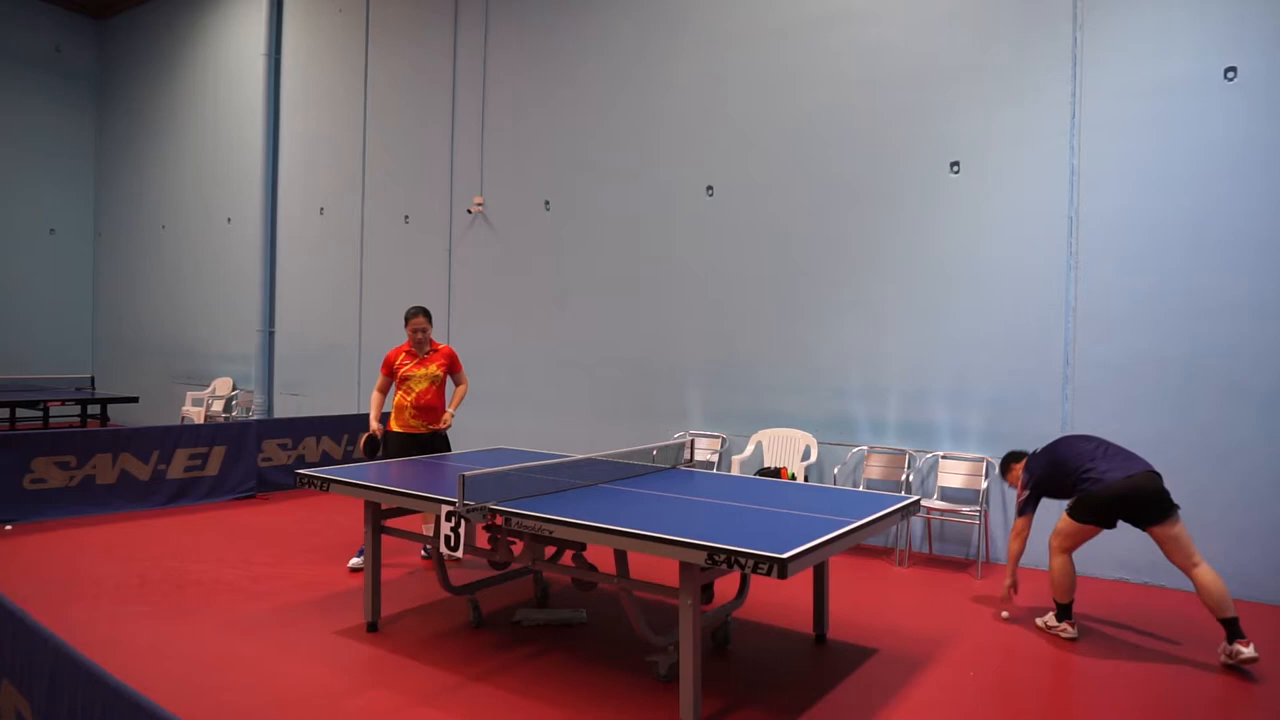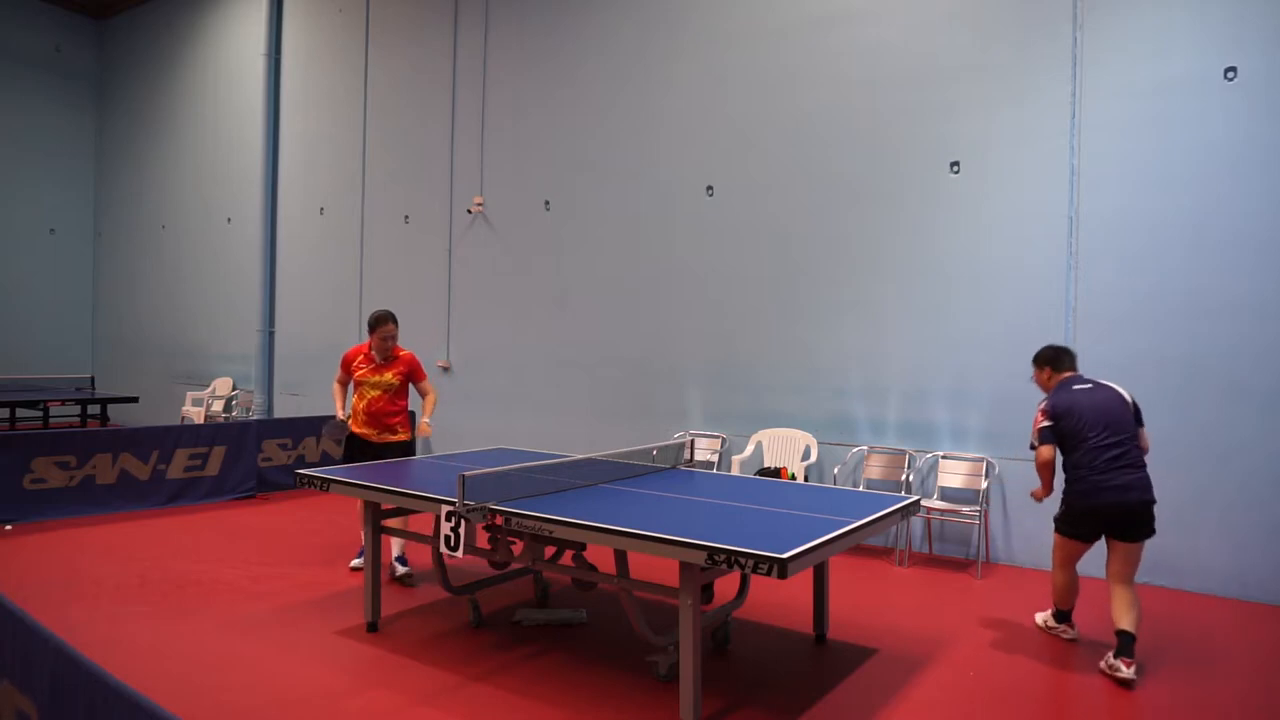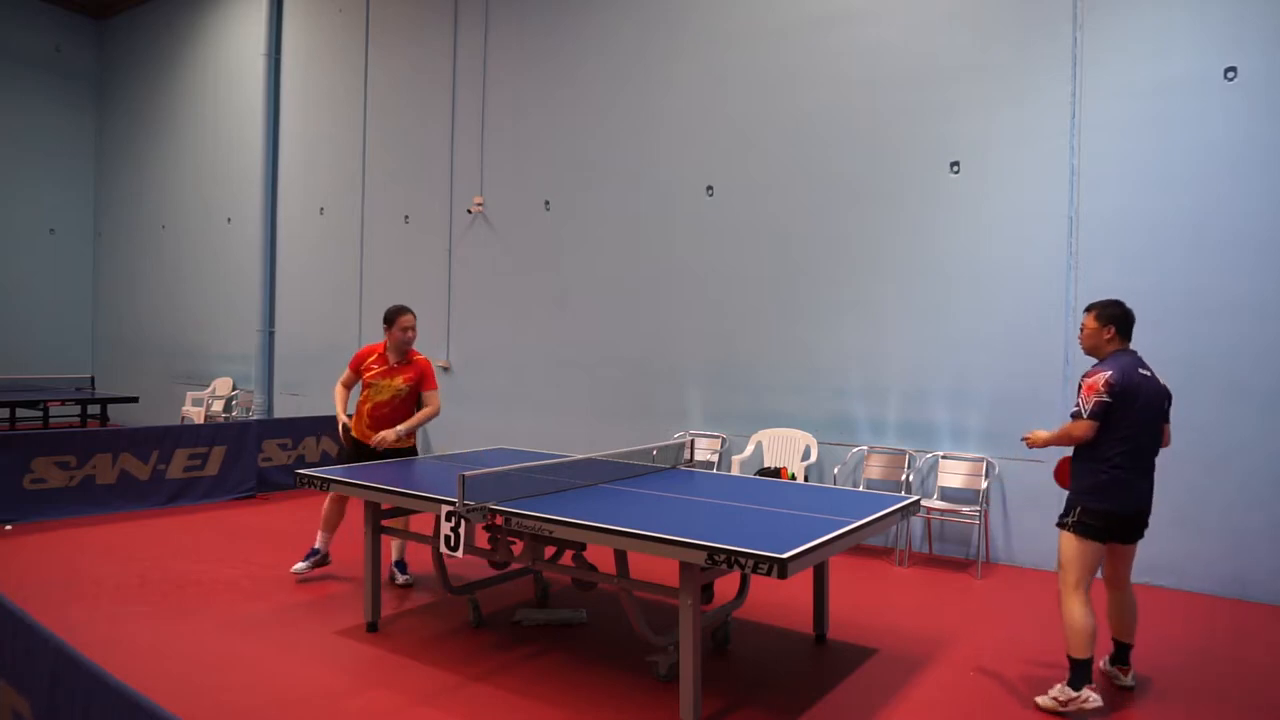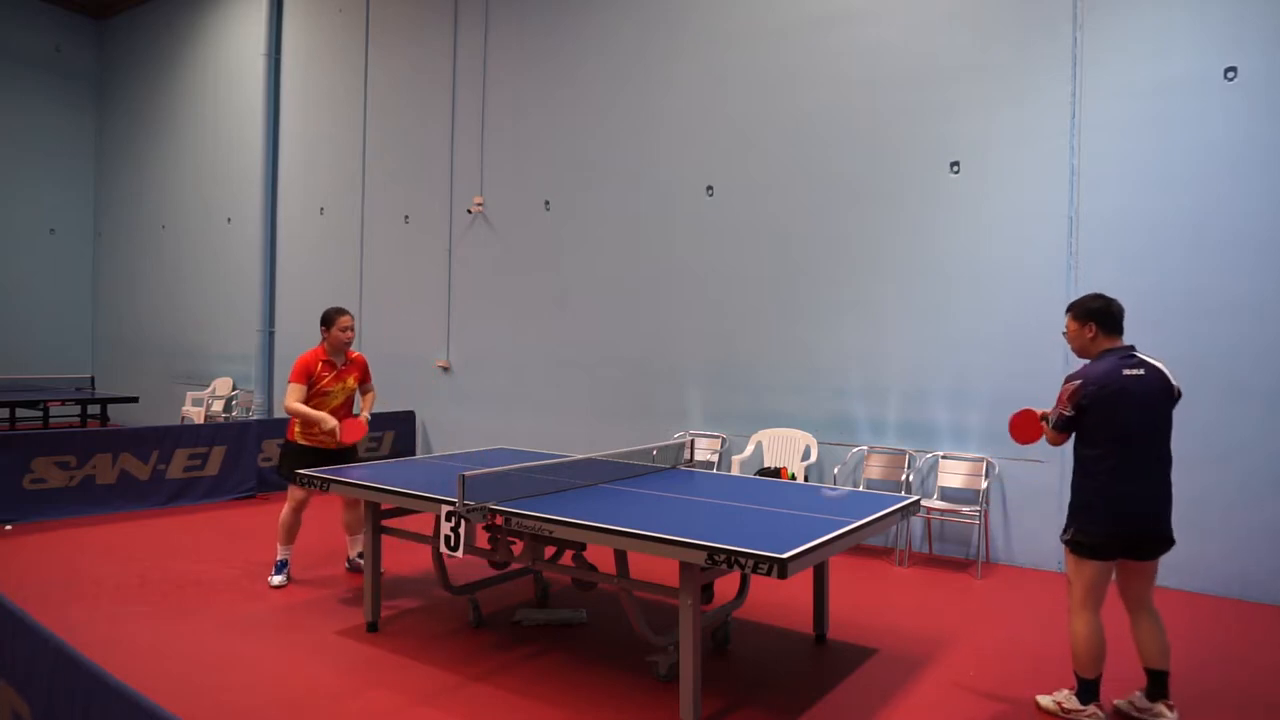
dt=1s
person 1, frame 1
left shoulder: (1031, 471)
right shoulder: (1068, 446)
left elbow: (1020, 531)
left wrist: (1011, 574)
left hip: (1103, 489)
right hip: (1146, 479)
left knee: (1059, 547)
right knee: (1193, 563)
left ankle: (1062, 619)
right ankle: (1237, 641)
person 1, frame 2
left shoulder: (1051, 406)
right shoulder: (1117, 392)
left elbow: (1045, 458)
right elbow: (1143, 445)
left wrist: (1044, 489)
left hip: (1086, 496)
right hip: (1137, 495)
left knee: (1063, 563)
right knee: (1122, 582)
left ankle: (1062, 622)
right ankle: (1124, 657)
person 1, frame 3
left shoulder: (1103, 375)
right shoulder: (1154, 381)
left elbow: (1081, 432)
right elbow: (1163, 439)
left wrist: (1045, 439)
left hip: (1095, 497)
right hip: (1136, 499)
left knee: (1073, 589)
right knee: (1119, 584)
left ankle: (1081, 687)
right ankle: (1121, 665)
person 1, frame 4
left shoulder: (1083, 382)
right shoulder: (1161, 375)
left elbow: (1054, 436)
left wrist: (1052, 416)
left hip: (1097, 515)
right hip: (1151, 514)
left knee: (1083, 607)
right knee: (1141, 605)
person 2, frame 1
left shoulder: (446, 354)
right shoulder: (394, 356)
left elbow: (462, 383)
right elbow: (380, 390)
left wrist: (451, 411)
right wrist: (374, 419)
left hip: (433, 432)
right hip: (400, 431)
left ankle: (430, 544)
right ankle: (368, 547)
person 2, frame 2
left shoulder: (407, 360)
right shoulder: (353, 356)
left elbow: (429, 393)
right elbow: (340, 383)
left wrist: (425, 420)
right wrist: (340, 408)
left hip: (396, 440)
right hip: (360, 437)
left ankle: (398, 558)
right ankle: (366, 548)
person 2, frame 3
left shoulder: (421, 366)
right shoulder: (366, 355)
left elbow: (433, 407)
right elbow: (343, 385)
left wrist: (399, 431)
right wrist: (341, 414)
left hip: (398, 446)
right hip: (359, 439)
right knee: (337, 494)
left ankle: (397, 564)
right ankle: (320, 551)
person 2, frame 4
left shoulder: (358, 362)
right shoulder: (307, 362)
left elbow: (369, 391)
right elbow: (291, 405)
left wrist: (364, 414)
right wrist: (322, 417)
left hip: (341, 442)
right hip: (305, 443)
left knee: (353, 497)
right knee: (297, 500)
left ankle: (355, 556)
right ankle: (282, 563)
